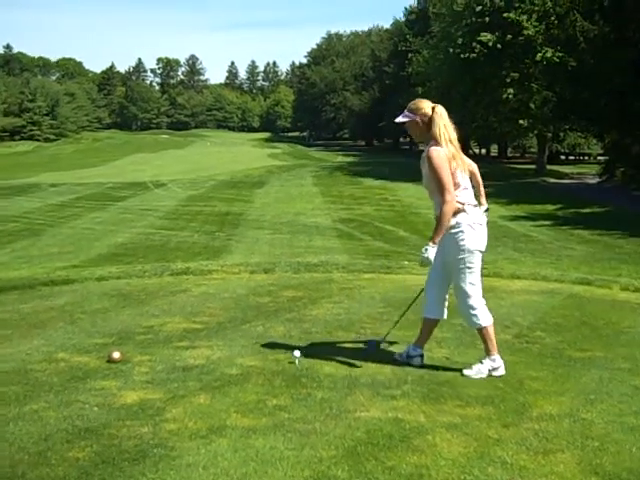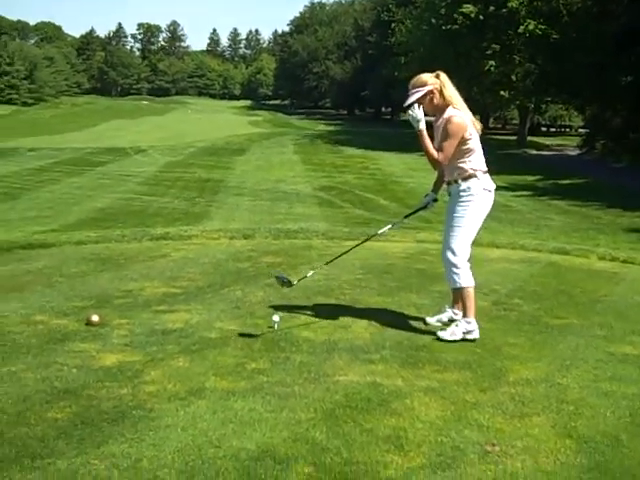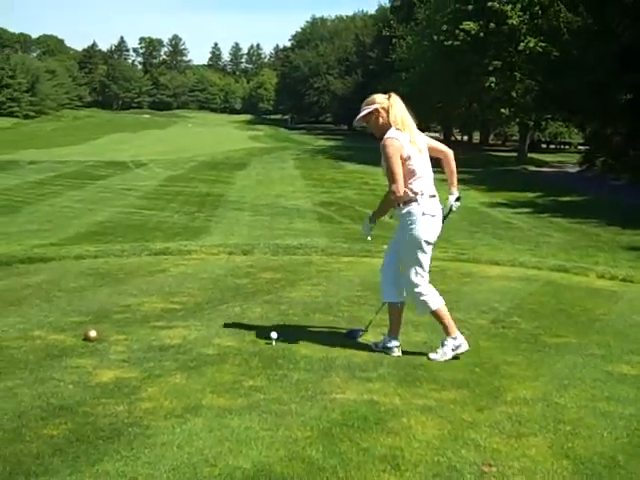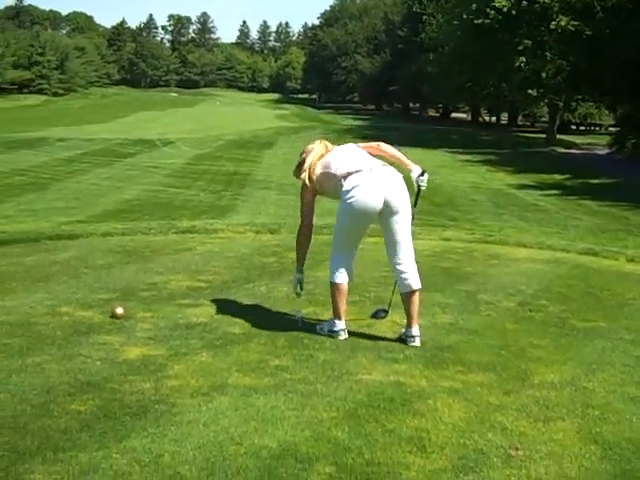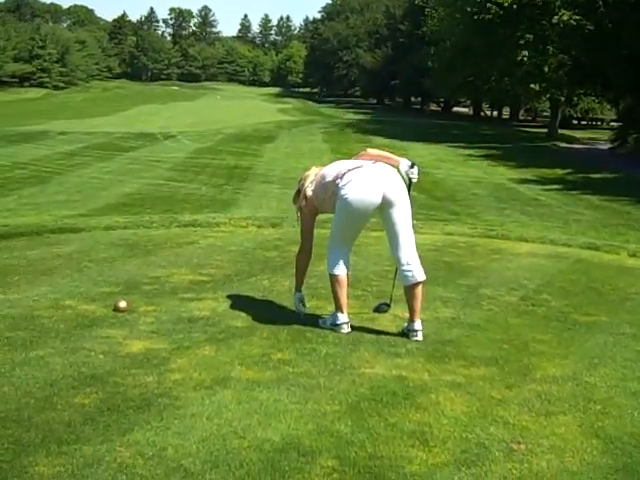
dt=1s
person 1, frame 1
left shoulder: (434, 153)
right shoulder: (445, 147)
left elbow: (449, 200)
right elbow: (473, 168)
left wrist: (432, 242)
right wrist: (482, 203)
left hip: (464, 227)
right hip: (457, 226)
left knee: (469, 295)
right knee: (435, 287)
left ankle: (493, 360)
right ankle: (416, 349)
person 1, frame 2
left shoulder: (455, 120)
right shoulder: (441, 119)
left elbow: (438, 161)
left wrist: (420, 128)
right wrist: (433, 192)
left hip: (474, 191)
right hip: (459, 191)
left knee: (455, 254)
right knee: (450, 253)
left ankle: (469, 322)
right ankle: (456, 310)
person 1, frame 3
left shoulder: (390, 141)
right shoulder: (412, 134)
left elbow: (396, 191)
right elbow: (447, 153)
left wrist: (372, 219)
right wrist: (453, 191)
left hip: (418, 215)
right hip: (420, 212)
left knee: (417, 283)
right knee: (391, 272)
left ankle: (454, 338)
right ankle: (392, 340)
person 1, frame 4
left shoulder: (311, 176)
right shoulder: (348, 148)
left elbow: (305, 228)
right elbow: (381, 147)
left wrist: (299, 270)
right wrist: (413, 168)
left hip: (360, 190)
right hip: (393, 181)
left knee: (341, 256)
right knee: (404, 258)
left ankle: (338, 324)
right ankle: (412, 330)
person 1, frame 5
left shoulder: (310, 196)
right shoulder: (340, 166)
left elbow: (305, 249)
right elbow: (367, 153)
left wrist: (298, 290)
right wrist: (402, 162)
left hip: (357, 189)
right hip: (390, 177)
left knee: (338, 251)
right knee: (407, 253)
left ankle: (341, 318)
right ankle: (415, 324)
